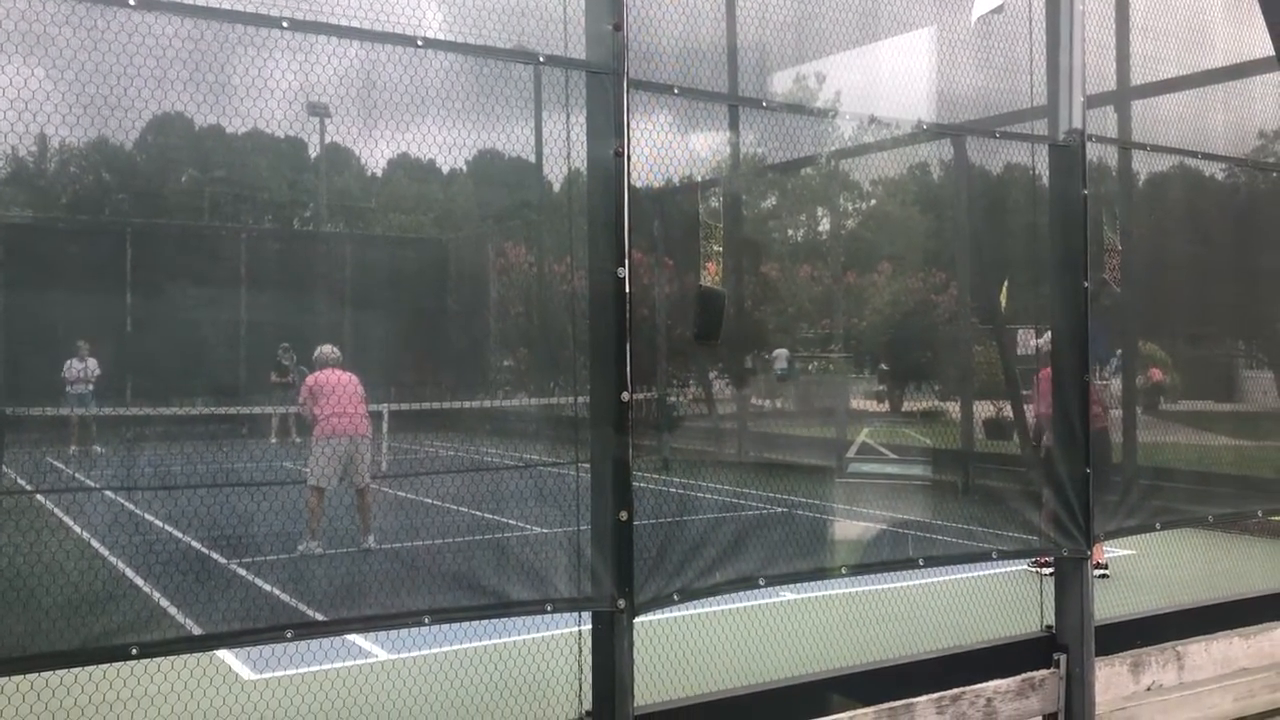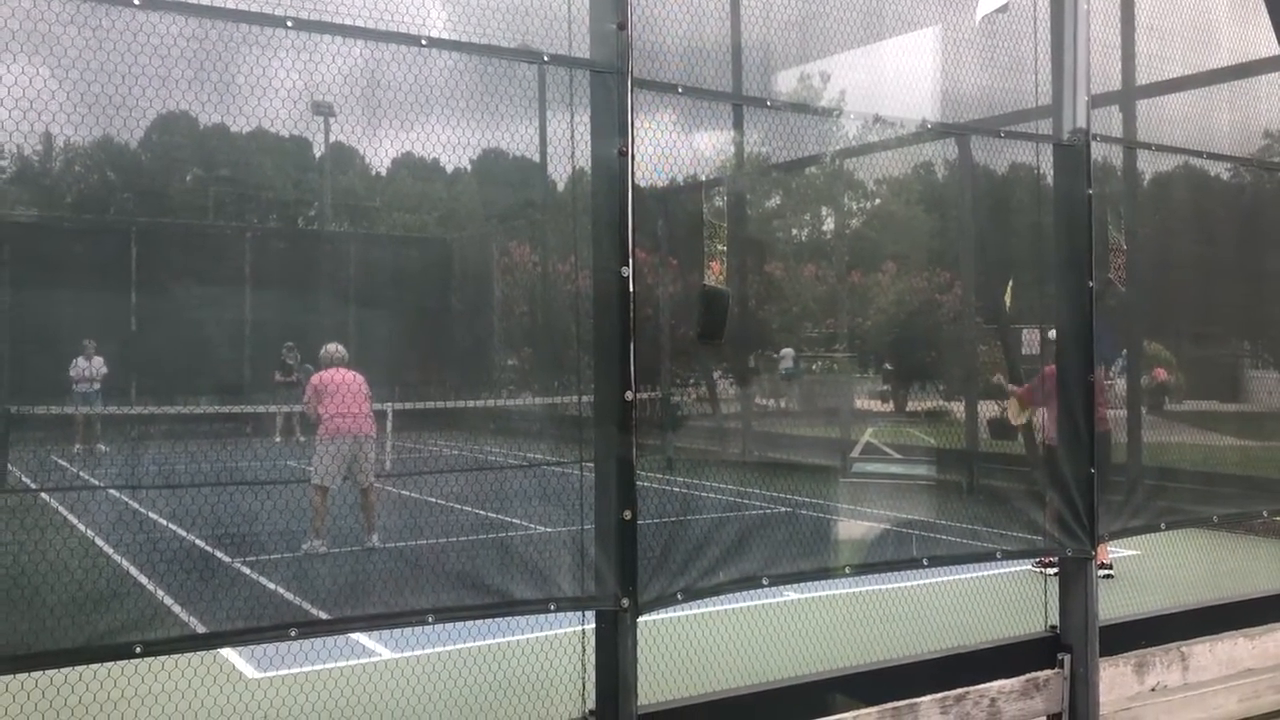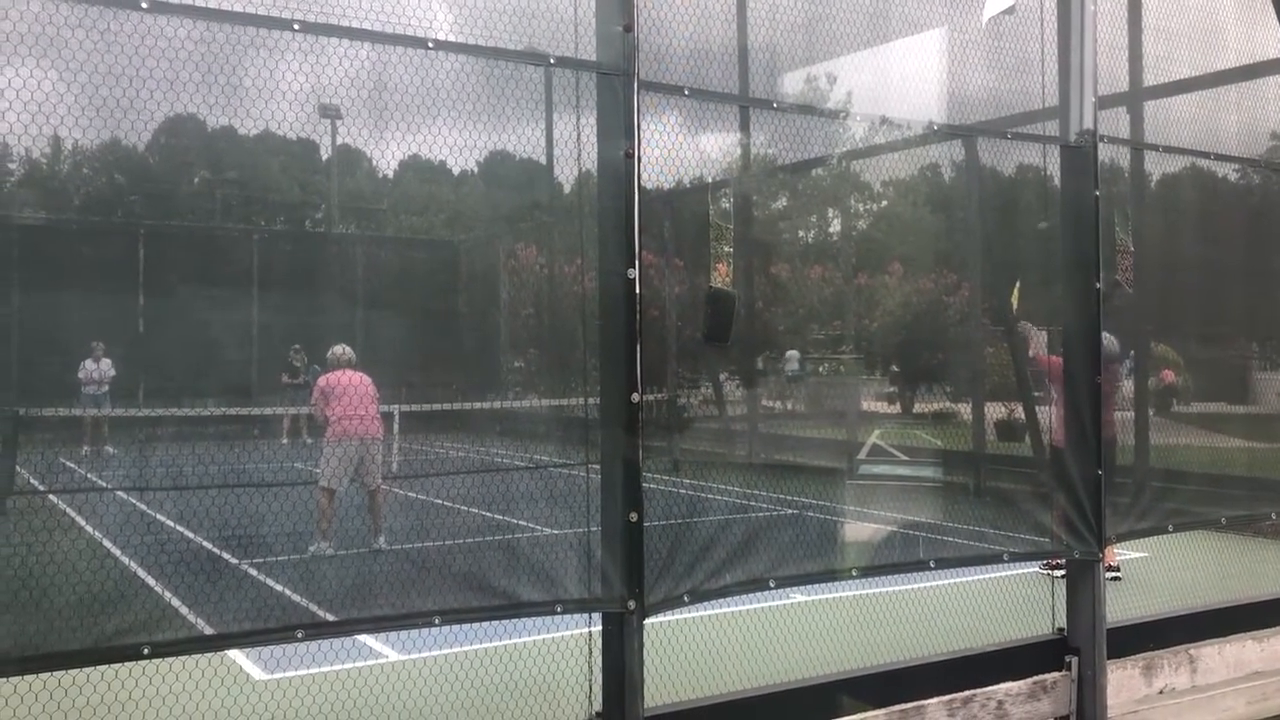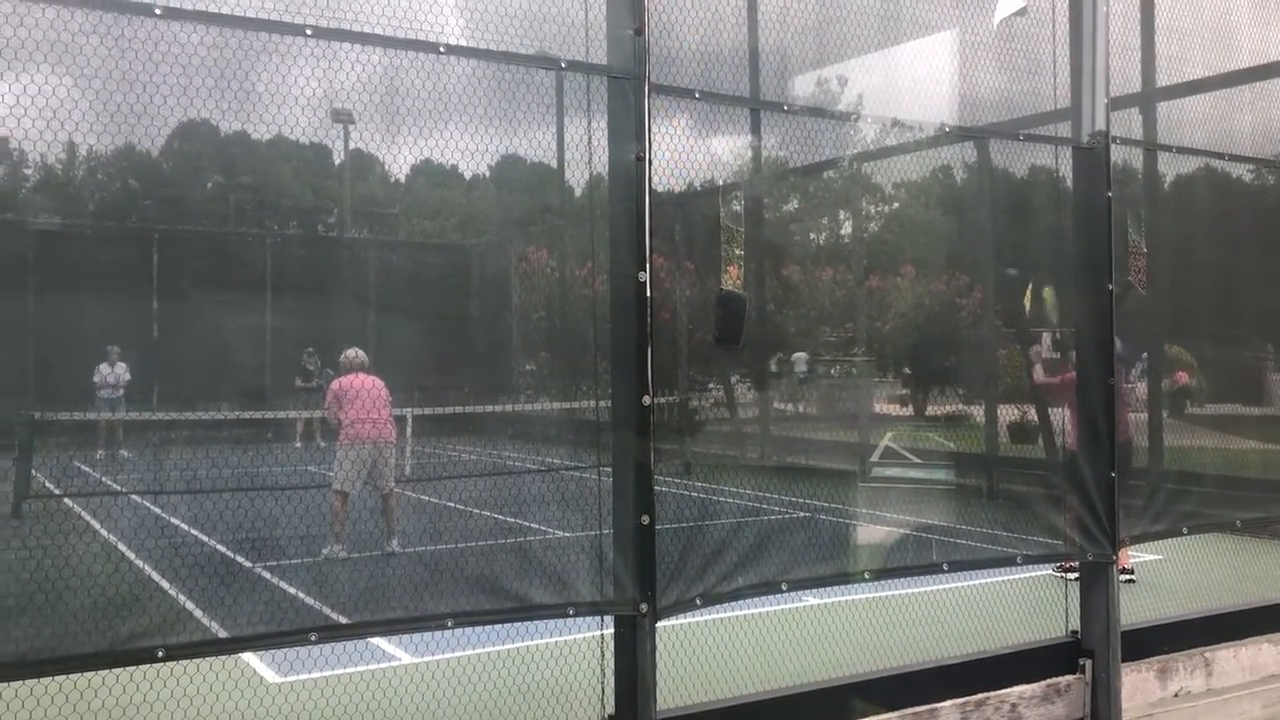
dt=0.4s
person 1, frame 1
left shoulder: (1045, 377)
left elbow: (1044, 416)
right elbow: (1102, 408)
left wrist: (1035, 441)
right hip: (1096, 438)
left knee: (1052, 499)
left ankle: (1047, 558)
right ankle: (1098, 558)
person 1, frame 2
left shoulder: (1052, 374)
right shoulder: (1097, 373)
left elbow: (1024, 396)
left wrist: (1004, 385)
right hip: (1098, 439)
left ankle: (1051, 558)
right ankle: (1102, 558)
person 1, frame 3
left shoulder: (1067, 372)
right shoulder: (1111, 375)
left elbow: (1037, 355)
left wrist: (1030, 334)
left hip: (1068, 447)
right hip: (1103, 444)
left knee: (1062, 503)
left ankle: (1058, 561)
right ankle: (1110, 560)
person 1, frame 4
left shoulder: (1077, 380)
right shoulder: (1114, 376)
left elbow: (1041, 383)
left wrist: (1036, 362)
right hip: (1119, 447)
left knee: (1075, 505)
left ankle: (1072, 563)
right ankle: (1123, 562)
person 2, frame 1
left shoulder: (312, 380)
right shoulder: (353, 378)
left elbow: (307, 413)
left hip: (329, 433)
right hip: (360, 432)
left knee: (316, 488)
right knee: (363, 486)
left ankle: (313, 541)
right ankle: (368, 537)
person 2, frame 2
left shoulder: (317, 379)
right shoulder: (359, 378)
left elbow: (311, 412)
left hip: (334, 433)
right hip: (364, 431)
left knee: (320, 487)
right knee: (366, 486)
left ankle: (317, 540)
right ankle: (372, 536)
person 2, frame 3
left shoulder: (324, 381)
right shoulder: (367, 380)
left elbow: (319, 415)
left hip: (341, 436)
right hip: (372, 434)
left knee: (327, 489)
right knee: (374, 488)
left ankle: (324, 542)
right ankle: (379, 538)
person 2, frame 4
left shoulder: (337, 385)
right shoulder: (379, 383)
left elbow: (332, 418)
left hip: (354, 439)
right hip: (385, 437)
left knee: (340, 492)
right knee: (387, 491)
left ankle: (338, 545)
right ankle: (392, 541)
